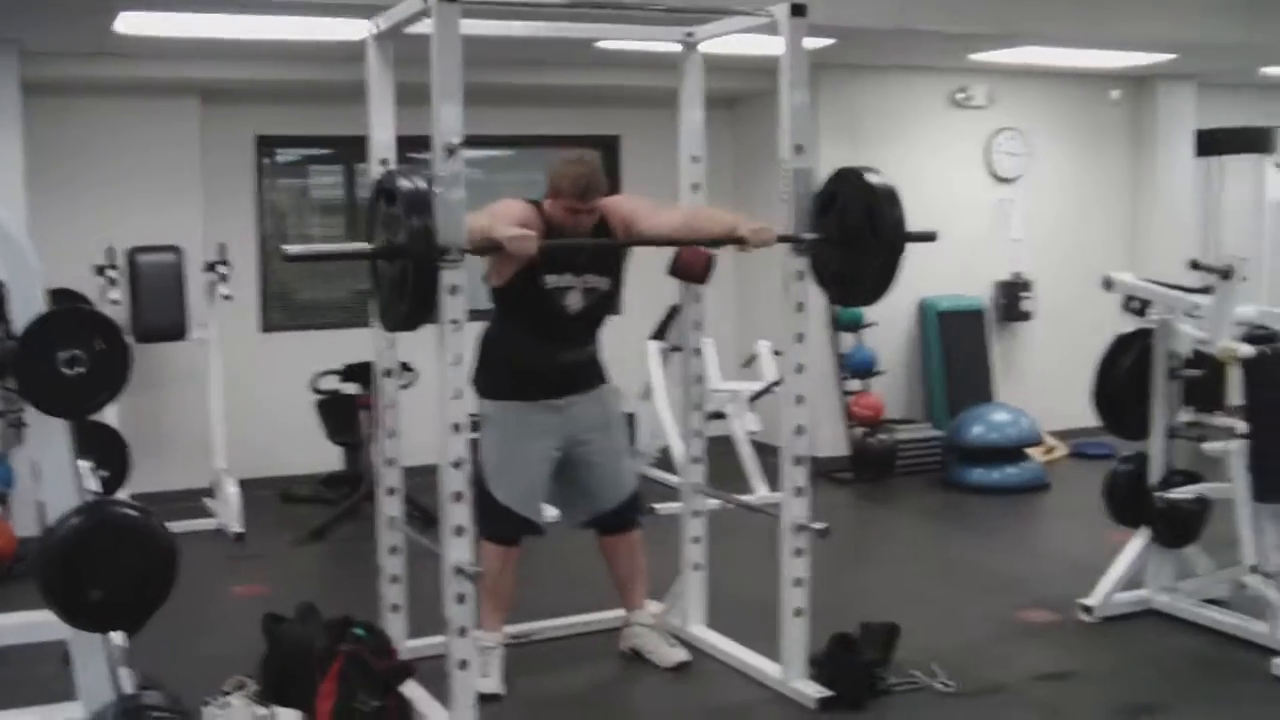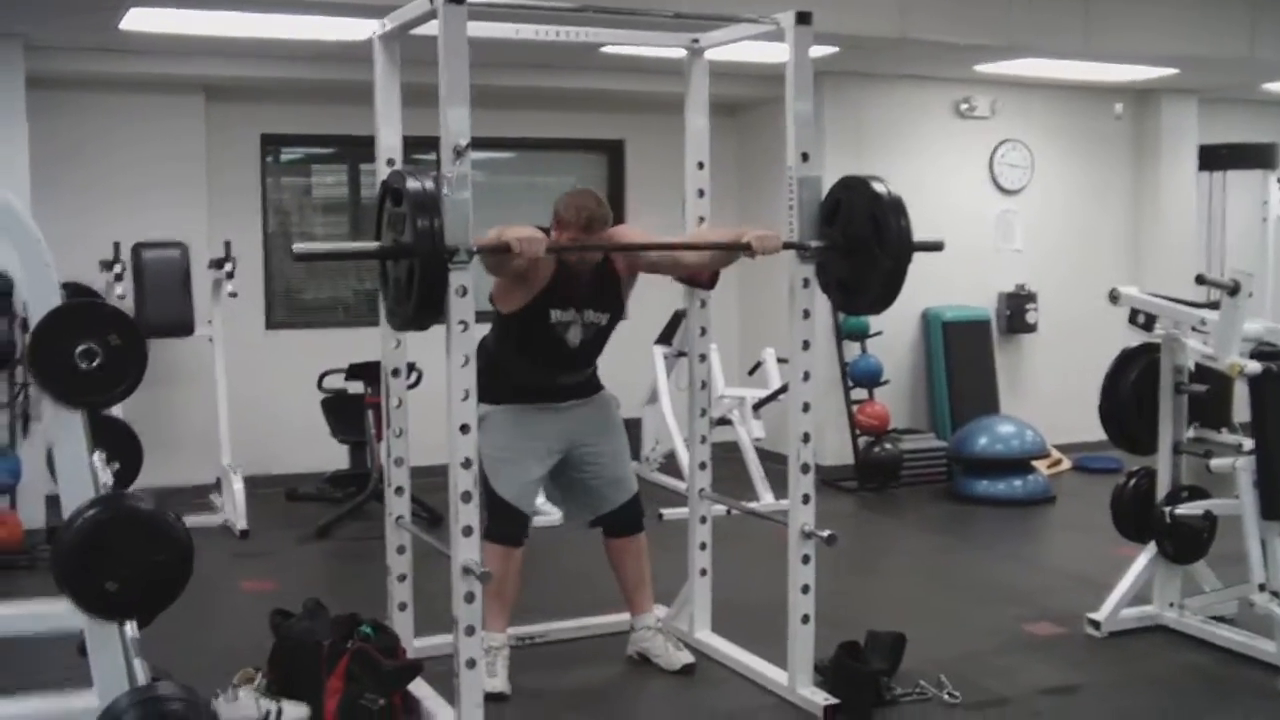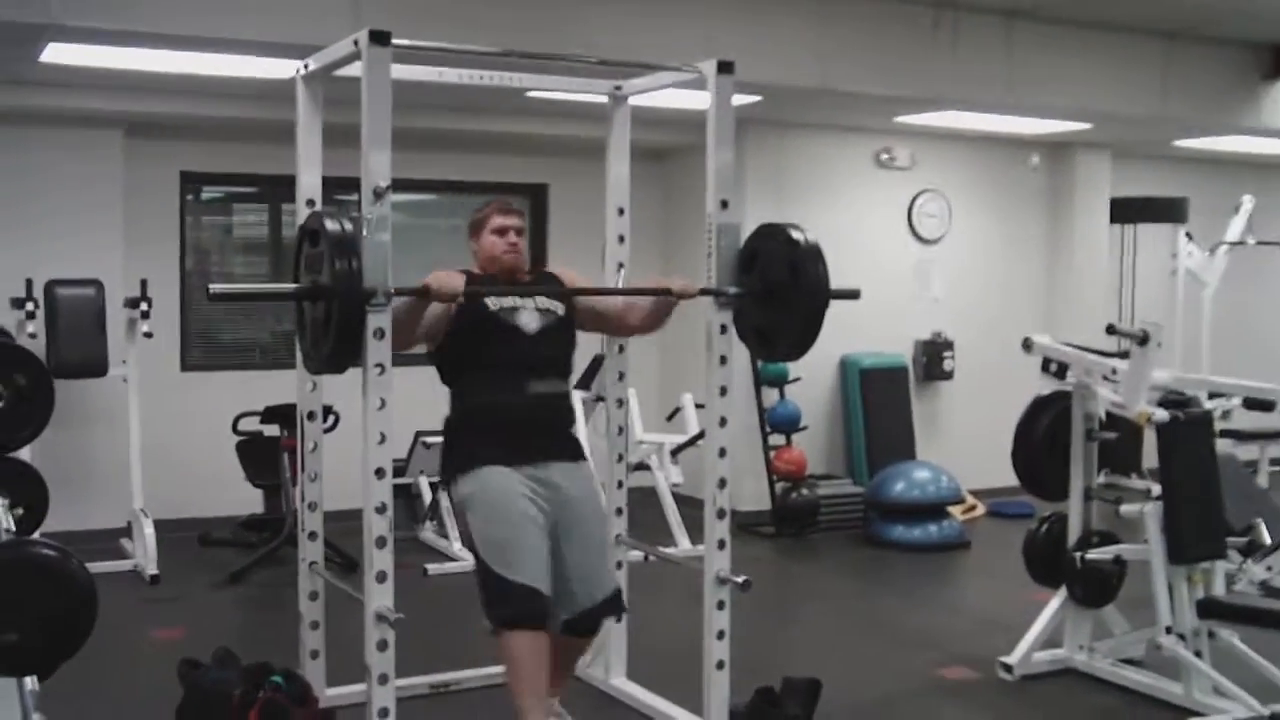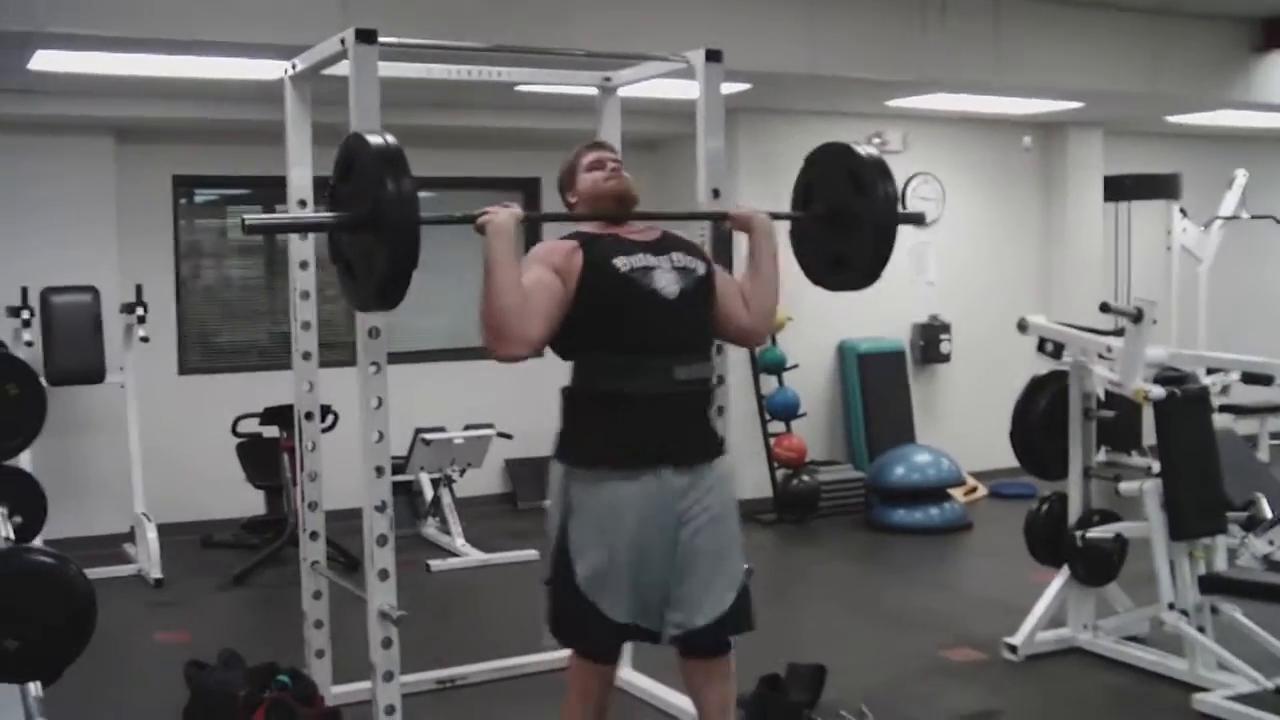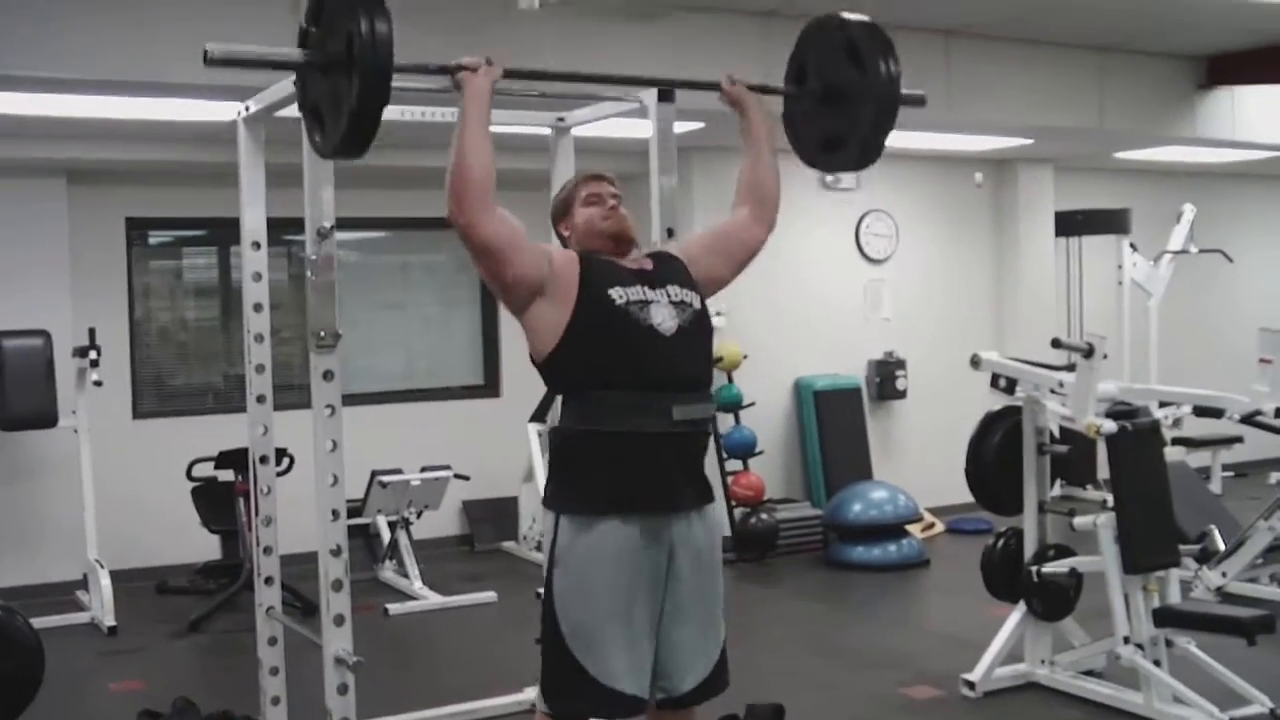
dt=1s
person 1, frame 1
left shoulder: (618, 216)
right shoulder: (520, 218)
left elbow: (680, 220)
right elbow: (475, 227)
left wrist: (739, 226)
right wrist: (499, 233)
left hip: (586, 390)
right hip: (516, 397)
left knee: (620, 508)
right knee: (504, 519)
left ankle: (639, 625)
right ankle: (488, 645)
person 1, frame 2
left shoulder: (623, 249)
right shoulder: (531, 256)
left elbow: (688, 251)
right elbow: (491, 247)
left wrist: (743, 238)
right wrist: (511, 242)
left hip: (584, 399)
right hip: (514, 406)
left knee: (624, 511)
right knee: (506, 519)
left ankle: (646, 629)
right ankle: (492, 648)
person 1, frame 3
left shoulder: (559, 285)
right shoulder: (457, 291)
left elbow: (631, 316)
right elbow: (397, 337)
left wrist: (668, 296)
right wrist: (425, 298)
left hip: (563, 460)
right hip: (490, 466)
left knee: (591, 600)
right knee: (521, 601)
person 1, frame 4
left shoulder: (685, 250)
right shoulder: (564, 256)
left elbow: (753, 326)
right elbow: (511, 340)
left wrist: (760, 234)
right wrist: (501, 238)
left hip: (699, 461)
right hip: (606, 467)
left knee: (711, 622)
right knee: (598, 628)
person 1, frame 5
left shoulder: (682, 269)
right shoulder: (556, 281)
left elbow: (757, 212)
right elbow: (474, 215)
left wrist: (751, 111)
right wrist: (476, 101)
left hip: (687, 510)
right hip: (597, 513)
